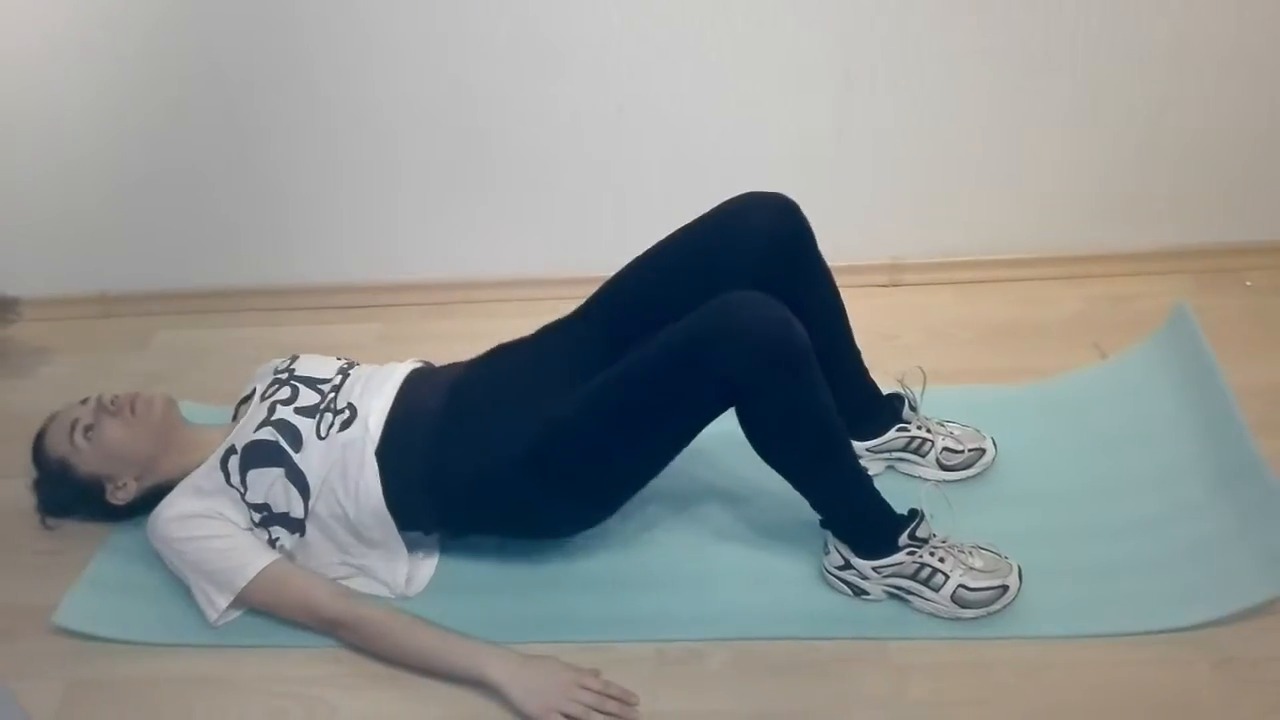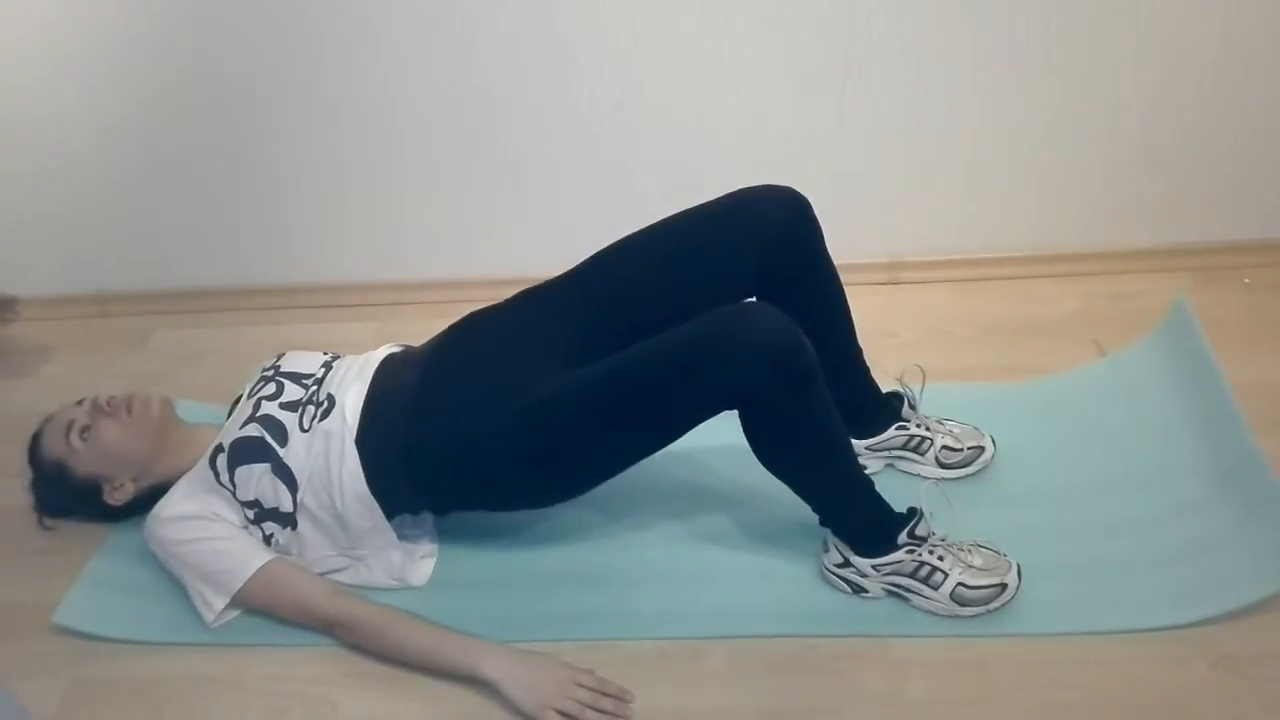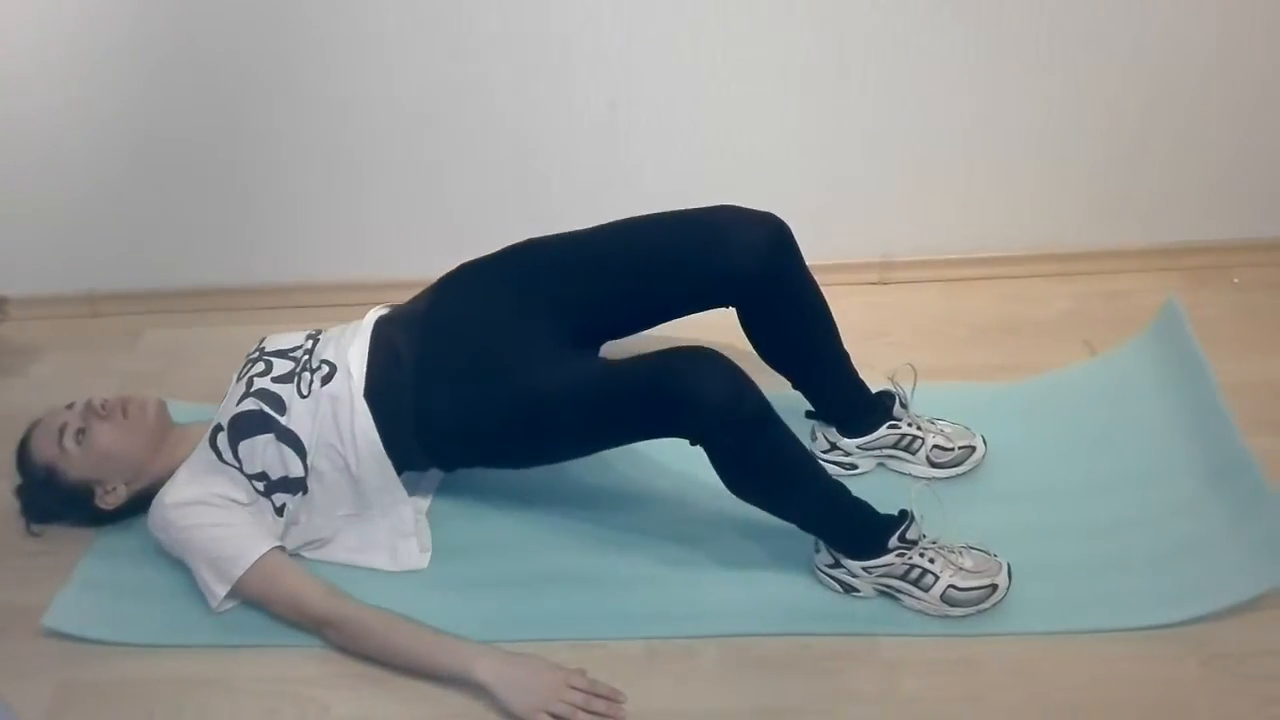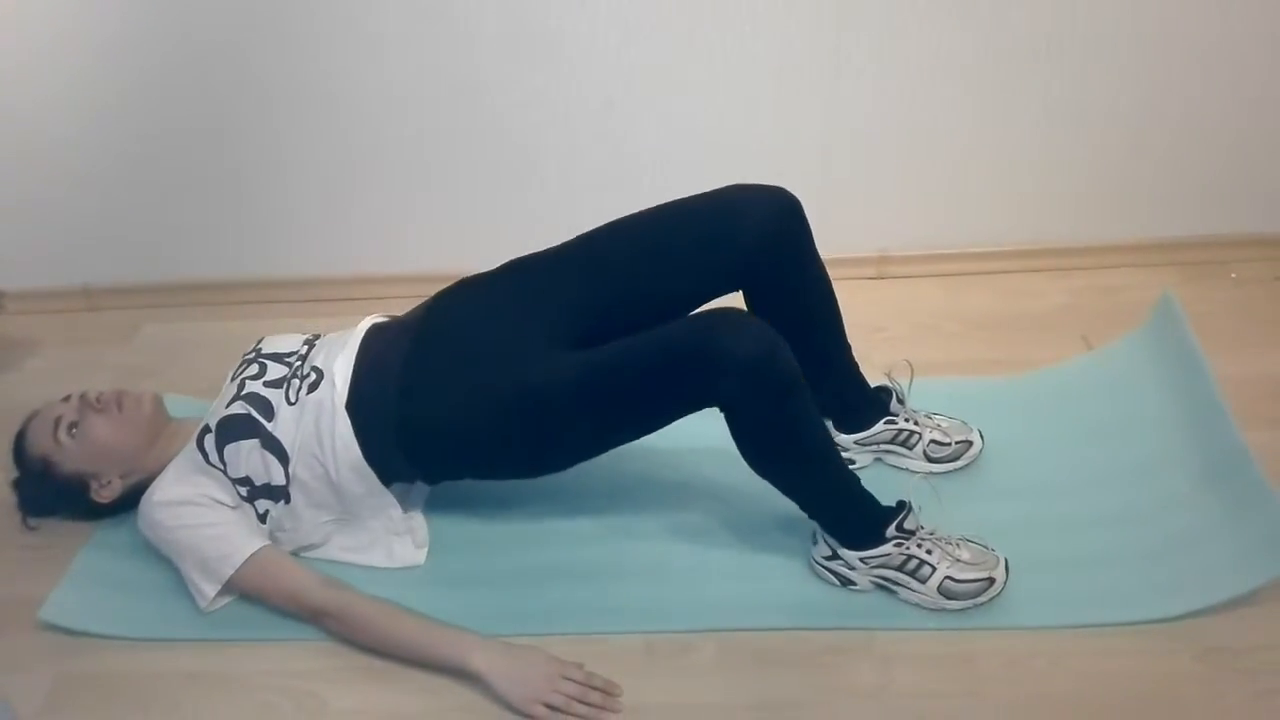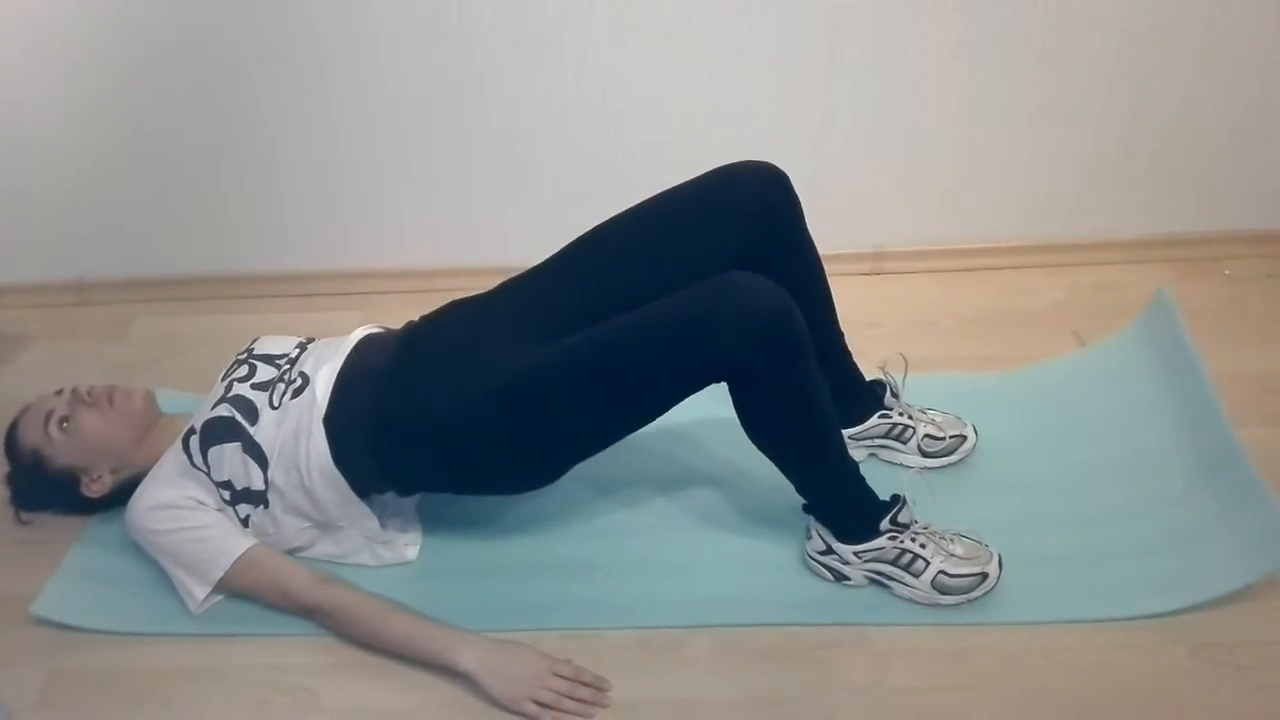
dt=1s
person 1, frame 1
left shoulder: (260, 384)
right shoulder: (189, 523)
right elbow: (338, 613)
left hip: (490, 382)
right hip: (502, 475)
left knee: (764, 224)
right knee: (752, 332)
left ankle: (871, 425)
right ankle: (876, 549)
person 1, frame 2
left shoulder: (251, 390)
right shoulder: (186, 525)
right elbow: (334, 613)
right hip: (475, 448)
left knee: (774, 220)
right knee: (759, 345)
left ankle: (870, 423)
right ankle: (875, 548)
person 1, frame 3
left shoulder: (237, 383)
right shoulder: (190, 510)
right elbow: (326, 615)
right hip: (463, 409)
left knee: (749, 243)
right knee: (703, 388)
left ankle: (856, 421)
right ankle: (867, 550)
person 1, frame 4
left shoulder: (228, 392)
right shoulder: (179, 509)
right elbow: (323, 604)
right hip: (459, 418)
left knee: (762, 217)
right knee: (738, 350)
left ankle: (857, 417)
right ankle: (865, 541)
person 1, frame 5
left shoulder: (225, 389)
right shoulder: (166, 510)
right elbow: (314, 599)
right hip: (455, 430)
left knee: (753, 193)
right knee: (752, 315)
left ankle: (853, 410)
right ankle: (857, 534)
